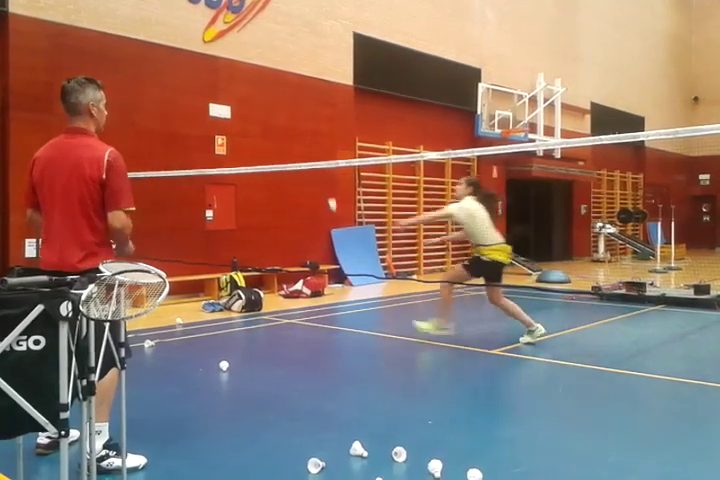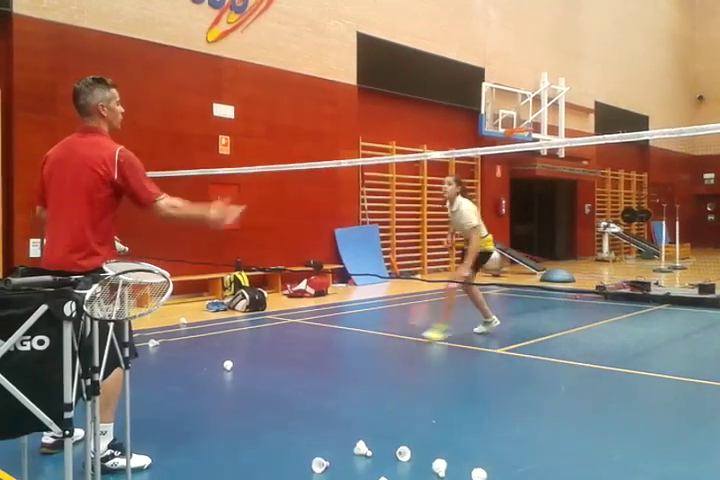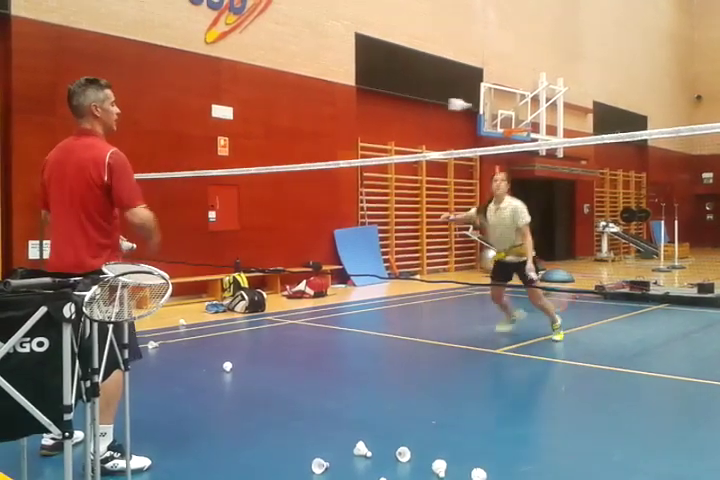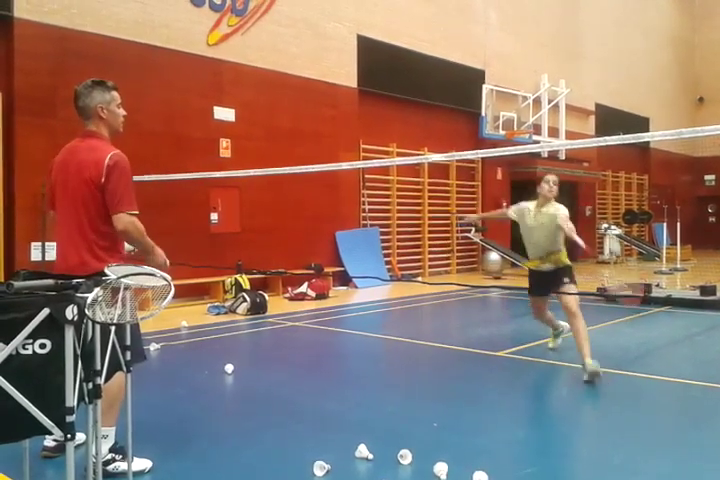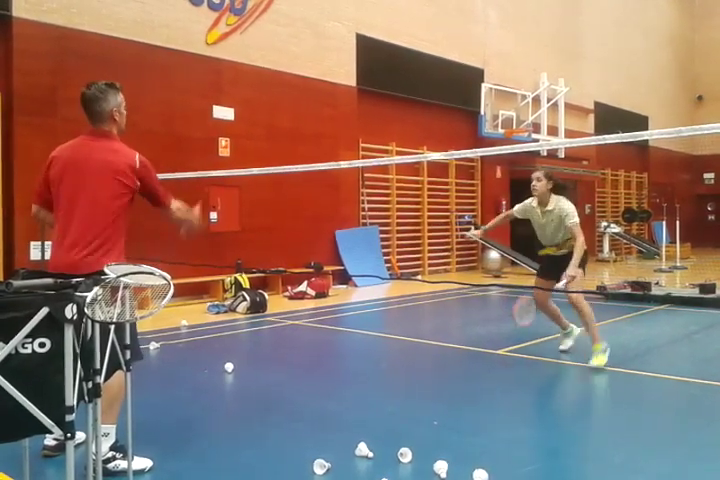
dt=0.4s
person 1, frame 1
left shoulder: (42, 155)
right shoulder: (106, 156)
left elbow: (32, 215)
right elbow: (118, 223)
right wrist: (124, 247)
left hip: (53, 270)
right hip: (92, 272)
right knee: (107, 359)
left ankle: (50, 431)
right ankle: (101, 447)
person 1, frame 2
left shoulder: (53, 154)
right shoulder: (115, 156)
left elbow: (41, 212)
right elbow: (161, 205)
right wrist: (209, 214)
left hip: (54, 269)
right hip: (91, 272)
right knee: (111, 359)
left ankle: (53, 431)
right ankle: (105, 447)
person 1, frame 3
left shoulder: (54, 156)
right shoulder: (109, 156)
left elbow: (49, 215)
right elbow: (138, 216)
right wrist: (152, 237)
left hip: (60, 271)
right hip: (98, 274)
right knee: (114, 361)
left ankle: (55, 434)
right ankle: (104, 450)
person 1, frame 4
left shoulder: (62, 157)
right shoulder: (111, 159)
right elbow: (124, 223)
right wrist: (152, 252)
left hip: (67, 273)
right hip: (102, 275)
right knee: (117, 362)
left ankle: (57, 434)
right ankle: (106, 451)
person 1, frame 5
left shoulder: (59, 155)
right shoulder: (131, 161)
left elbow: (39, 211)
right elbow: (171, 208)
right wrist: (191, 218)
left hip: (61, 271)
right hip: (101, 273)
right knee: (116, 360)
left ankle: (56, 434)
right ankle: (107, 450)
person 2, frame 1
left shoulder: (463, 206)
right shoulder: (475, 206)
left elbow: (433, 216)
left wrist: (407, 222)
right wrist: (442, 239)
left hip: (489, 256)
right hip: (496, 254)
left knee: (447, 280)
right knee: (495, 298)
left ankle: (442, 323)
right ankle: (533, 328)
person 2, frame 2
left shoulder: (464, 208)
right shoulder: (450, 204)
left elbow: (475, 239)
left wrist: (467, 265)
right wrist: (450, 236)
left hip: (480, 247)
right hip: (471, 245)
left knee: (452, 285)
right knee: (466, 285)
left ankle: (443, 327)
right ankle: (489, 320)
person 2, frame 3
left shoulder: (517, 206)
right shoulder: (487, 208)
left elbow: (526, 234)
right elbow: (466, 217)
left wrist: (529, 260)
right wrist: (452, 217)
left hip: (521, 257)
right hip: (502, 257)
left knee: (537, 300)
right knee: (496, 297)
left ankle: (556, 322)
right ankle: (512, 316)
person 2, frame 4
left shoulder: (559, 210)
right shoulder: (525, 208)
left elbow: (566, 224)
right elbow: (504, 213)
left wrist: (571, 232)
right wrist: (480, 216)
left hip: (558, 265)
right hip: (536, 267)
left knee: (572, 309)
right knee: (539, 314)
left ankle: (588, 363)
right ankle: (559, 327)
person 2, frame 5
left shoulder: (564, 206)
right shoulder: (530, 205)
left elbow: (579, 237)
right elbow: (507, 215)
left wrist: (573, 266)
right wrist: (482, 230)
left hip: (571, 254)
right hip: (550, 253)
left knee: (575, 298)
right knee: (540, 300)
left ankle: (599, 346)
right ankle: (568, 329)
